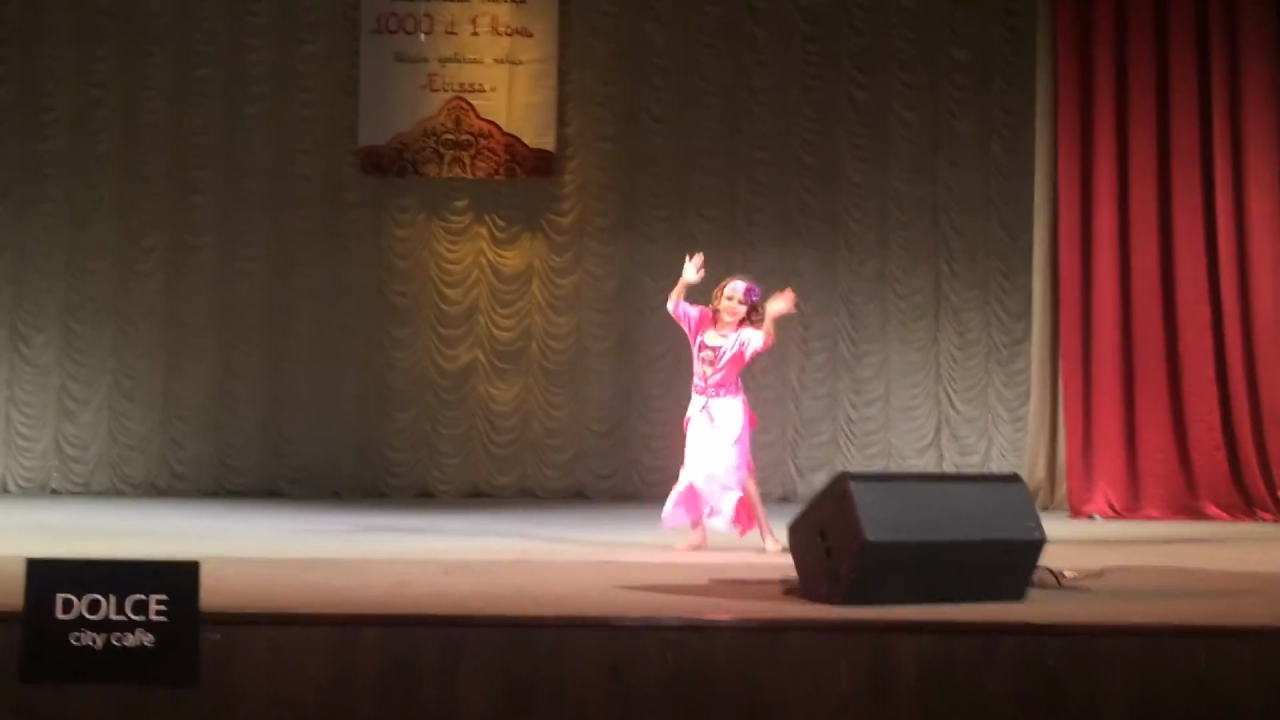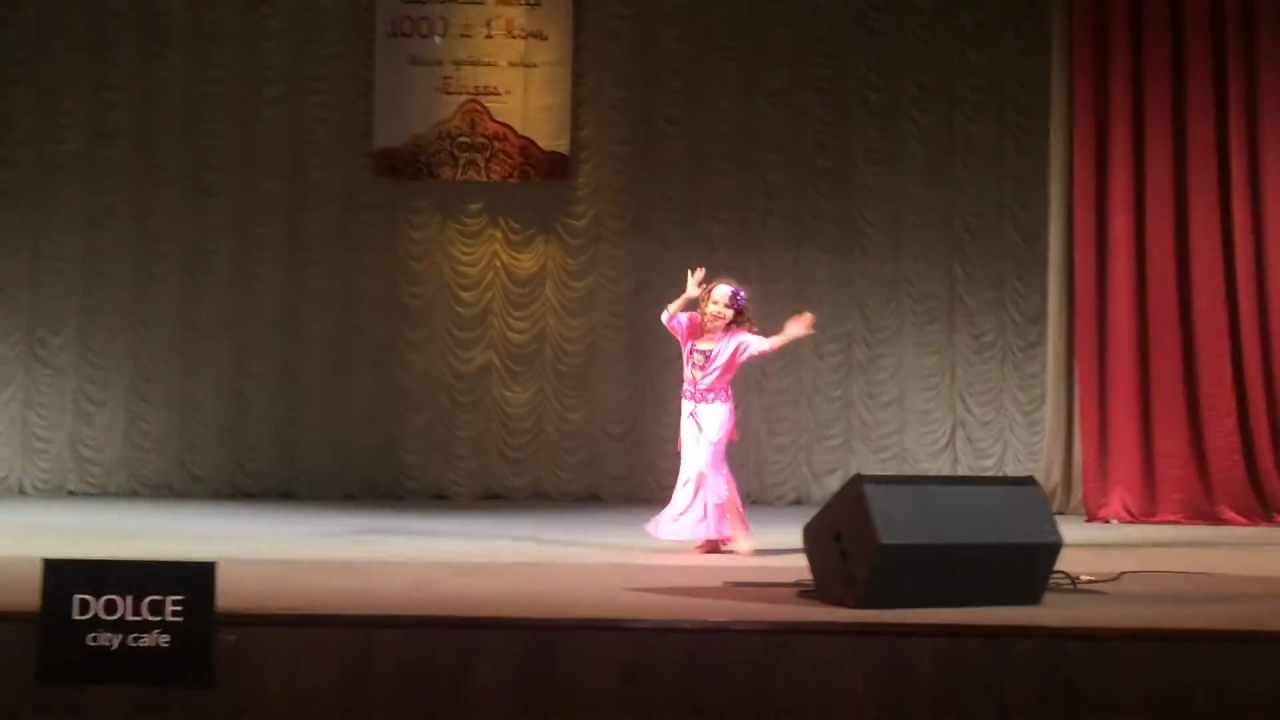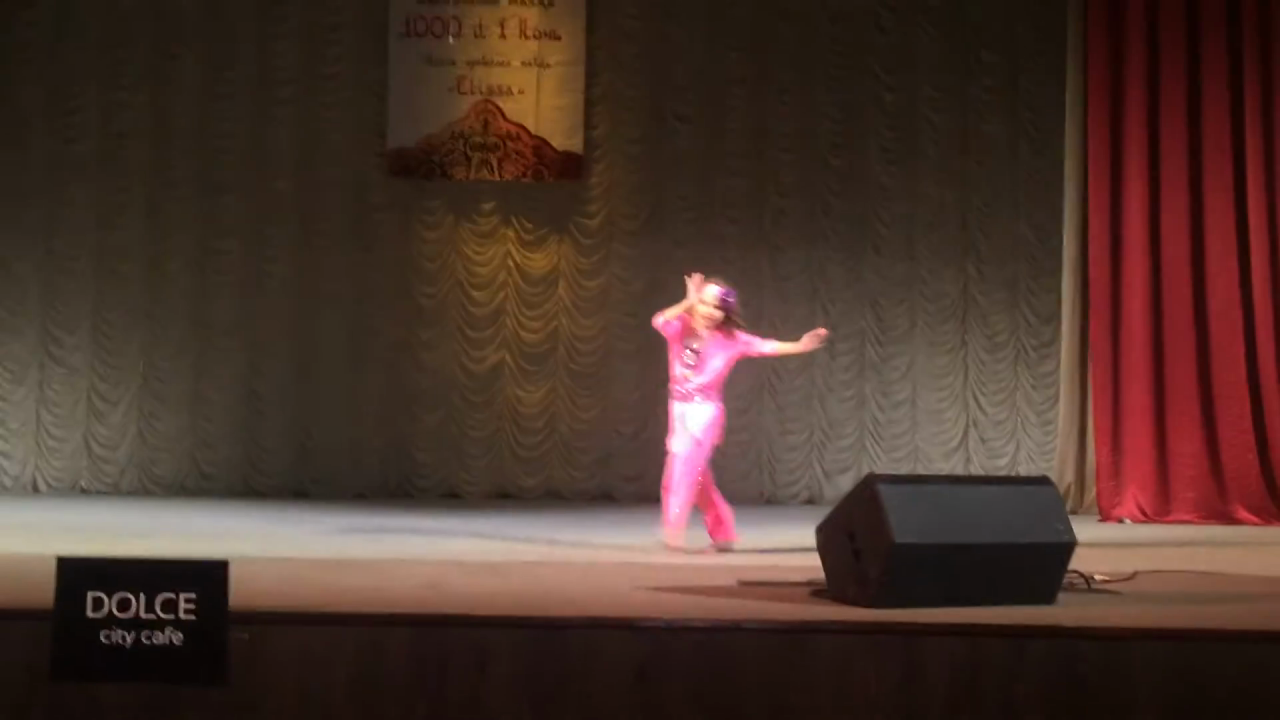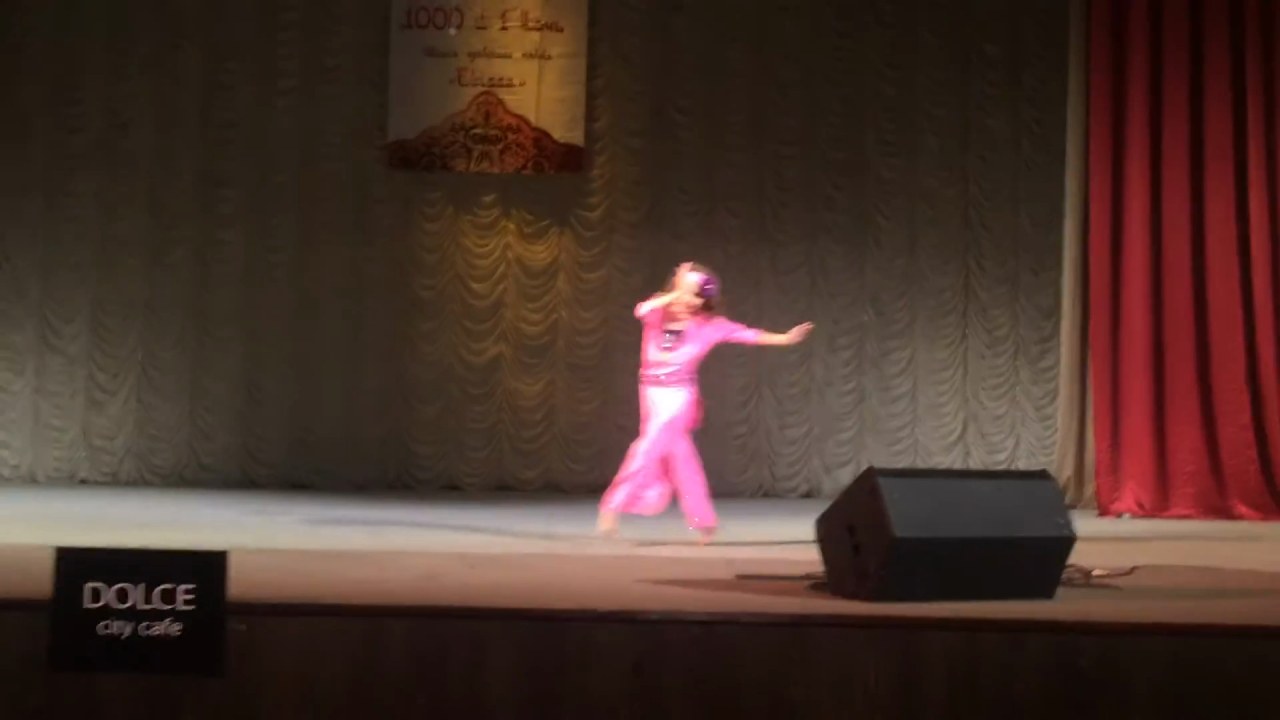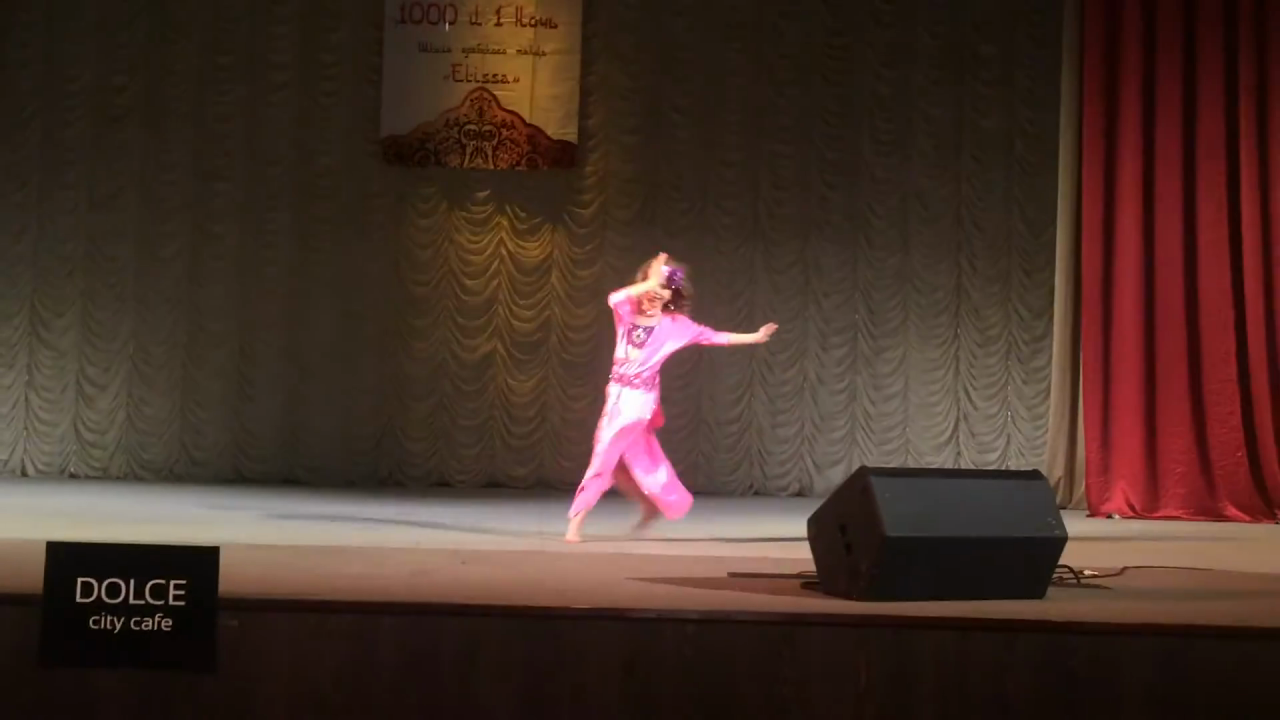
dt=0.1s
person 1, frame 1
left shoulder: (746, 334)
right shoulder: (702, 319)
left elbow: (764, 340)
right elbow: (673, 306)
left wrist: (771, 316)
right wrist: (684, 282)
left hip: (729, 406)
right hip: (700, 404)
left knee: (737, 468)
right knee: (694, 468)
left ankle: (766, 532)
right ankle: (698, 531)
person 1, frame 2
left shoulder: (736, 339)
right shoulder: (691, 326)
left elbow: (763, 345)
right elbow: (667, 317)
left wrist: (787, 337)
right wrist: (687, 297)
left hip: (715, 410)
right hip: (690, 409)
left knee: (708, 466)
right knee: (693, 471)
left ankle: (740, 531)
right ankle: (712, 537)
person 1, frame 3
left shoulder: (729, 338)
right shoulder: (681, 327)
left elbow: (765, 345)
right elbow: (660, 321)
left wrist: (800, 345)
right wrist: (689, 302)
left hip: (706, 409)
right hip: (680, 408)
left knee: (684, 458)
right knee: (694, 472)
left ankle: (676, 523)
right ankle: (723, 536)
person 1, frame 4
left shoulder: (708, 324)
right shoulder: (658, 315)
left elbow: (747, 335)
right elbow: (641, 309)
left wrist: (787, 338)
right wrist: (675, 295)
left hip: (677, 396)
right hip: (652, 393)
left knee: (649, 451)
right knee: (679, 462)
left ankle: (613, 511)
right ankle: (704, 521)
person 1, frame 5
left shoulder: (675, 323)
right shoulder: (629, 309)
left elbow: (712, 336)
right elbow: (613, 298)
left wrist: (753, 337)
right wrist: (647, 284)
left hip: (639, 397)
right hip: (617, 392)
left knee: (604, 455)
left ankle: (577, 519)
right ankle: (651, 505)
